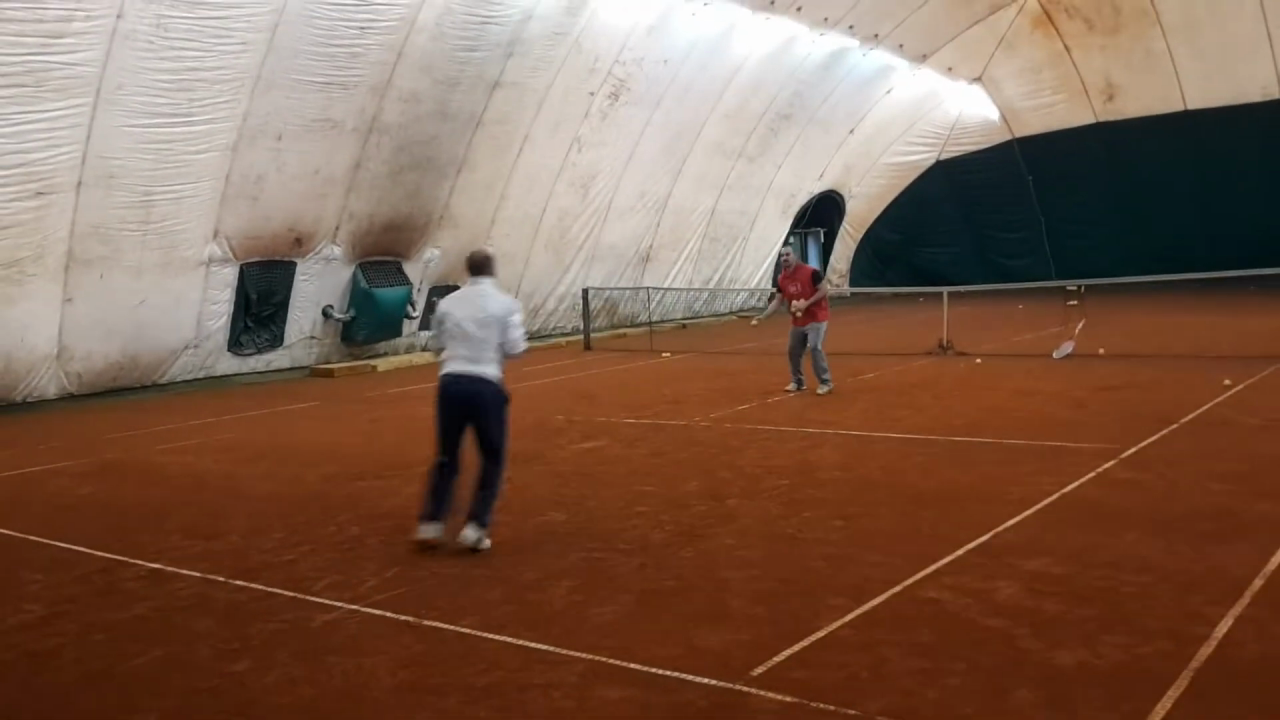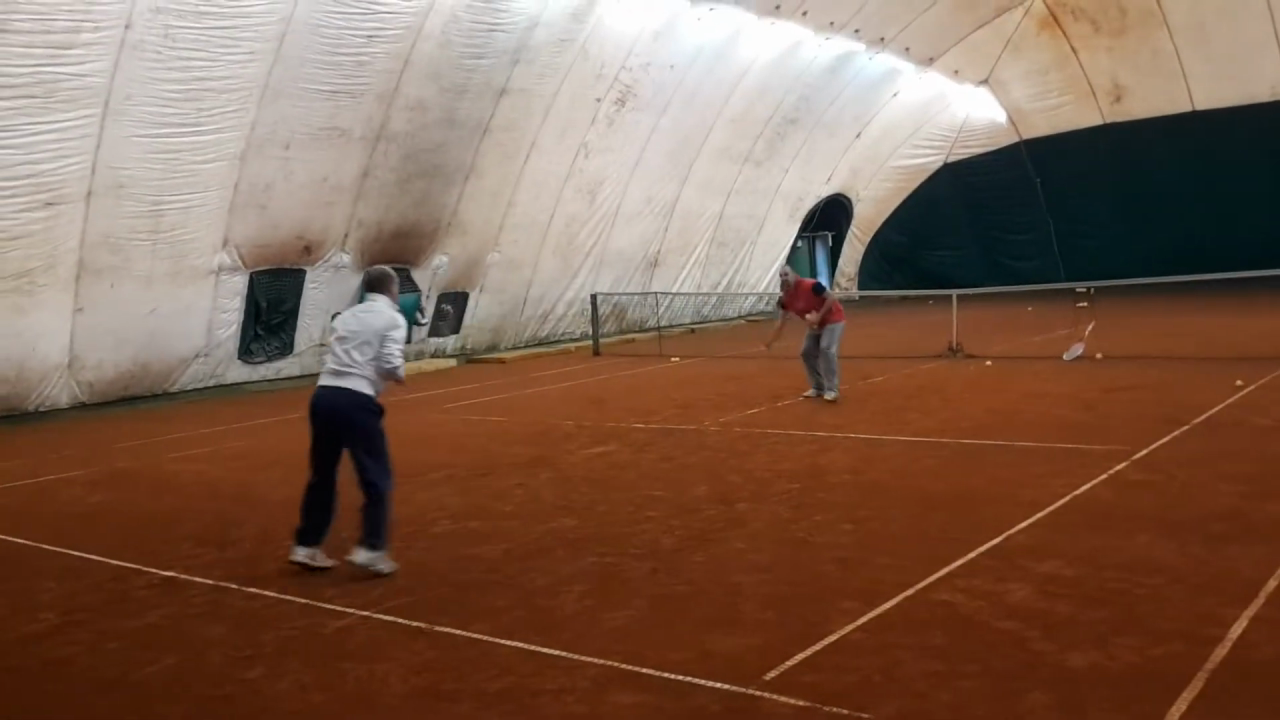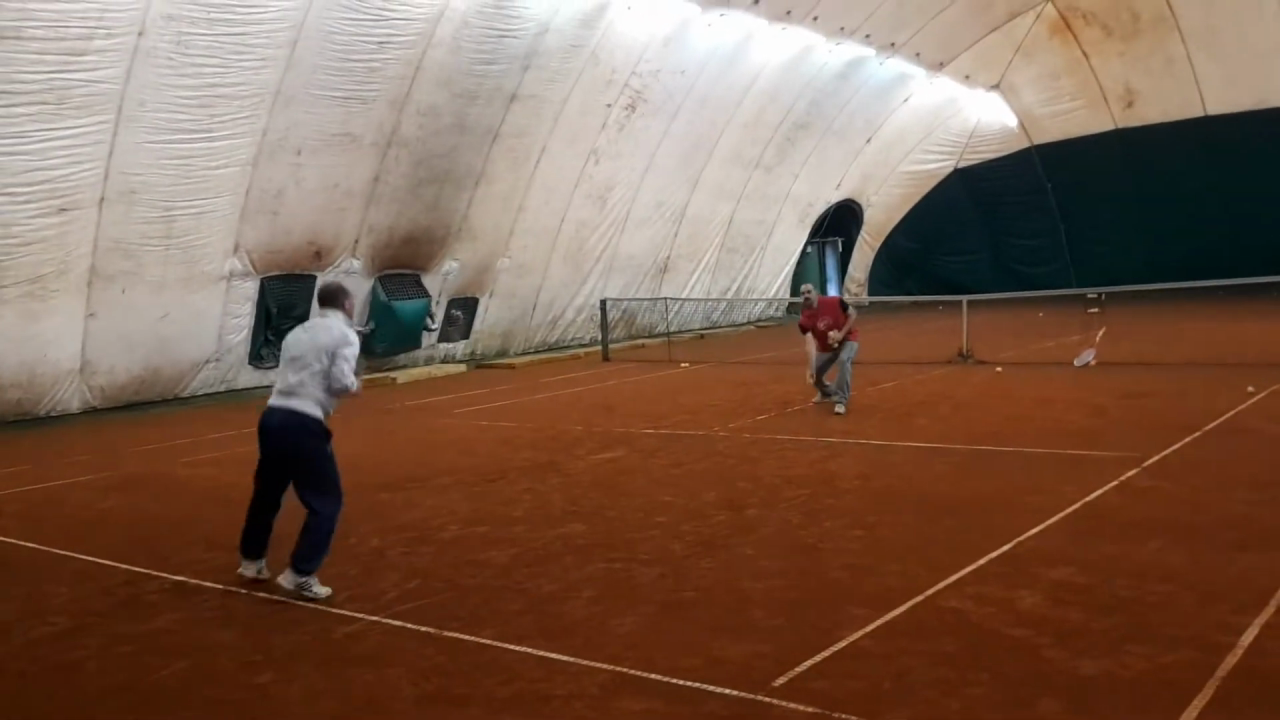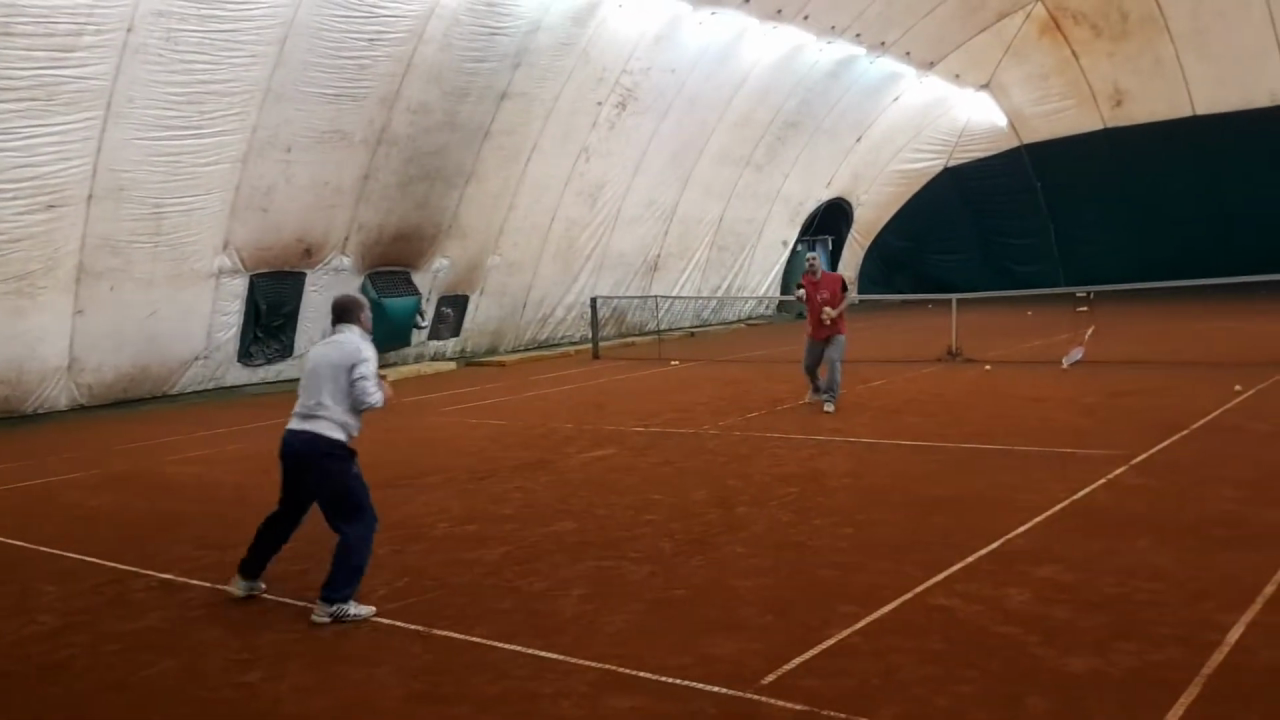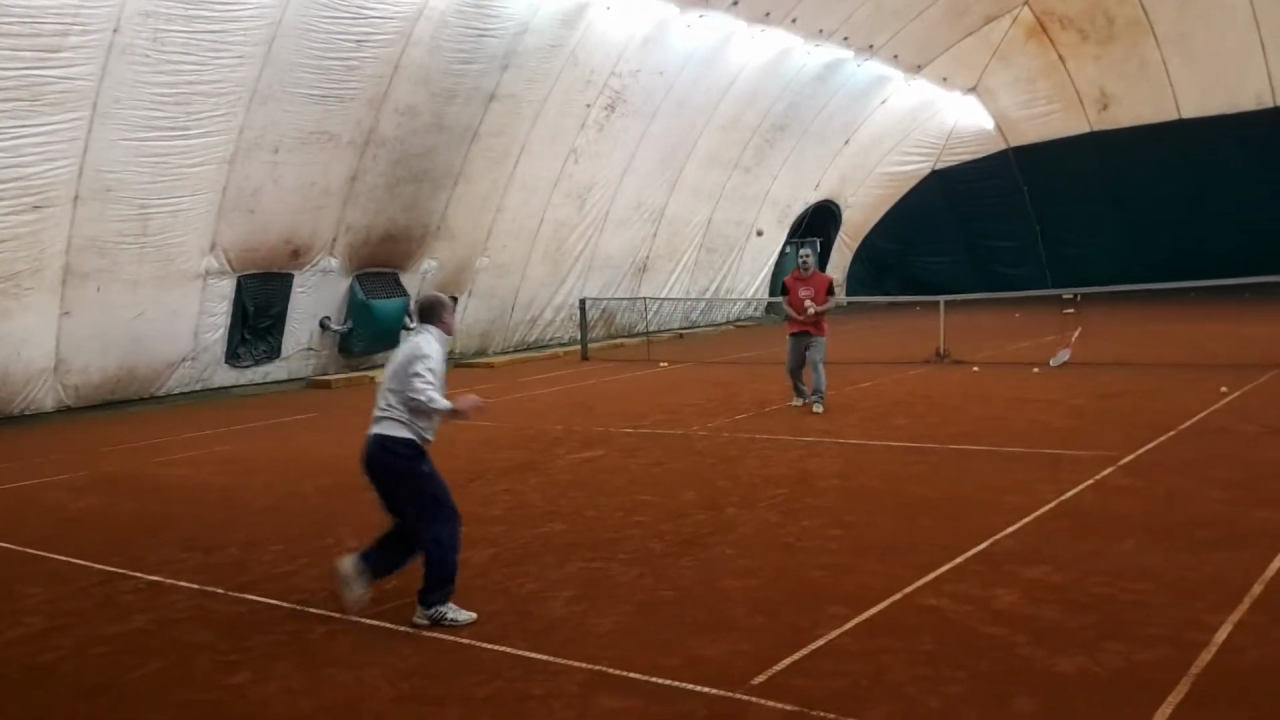
dt=0.4s
person 1, frame 1
left shoulder: (447, 303)
right shoulder: (506, 303)
left elbow: (435, 345)
right elbow: (515, 348)
left hip: (451, 384)
right hip: (485, 386)
left knee: (446, 460)
right knee: (492, 460)
left ankle: (431, 524)
right ankle: (475, 527)
person 1, frame 2
left shoulder: (345, 317)
right shoulder: (393, 319)
right elbow: (391, 365)
right wrist: (399, 374)
left hip: (324, 396)
right hip: (356, 403)
left knee: (322, 475)
right knee: (376, 477)
left ankle: (307, 546)
right ankle: (370, 549)
person 1, frame 3
left shoulder: (297, 333)
right shoulder: (345, 335)
right elbow: (341, 382)
right wrist: (356, 384)
left hip: (272, 418)
right hip: (305, 425)
left knee: (267, 492)
right knee: (325, 503)
left ankle: (251, 560)
right ankle: (300, 575)
person 1, frame 4
left shoulder: (317, 350)
right shoulder: (361, 349)
right elbow: (365, 401)
left wrist: (371, 393)
right wrist: (382, 395)
left hip: (293, 439)
right hip: (325, 446)
left knee: (287, 514)
right knee: (359, 522)
left ankle: (246, 578)
right ankle: (334, 603)
person 1, frame 5
left shoulder: (409, 347)
right shoulder: (428, 348)
right elbow: (422, 398)
left wrist: (451, 409)
right wrist: (455, 407)
left hip: (379, 446)
right hip: (399, 449)
left knee: (415, 526)
right knee: (442, 522)
left ankle: (361, 568)
right ankle: (434, 606)
